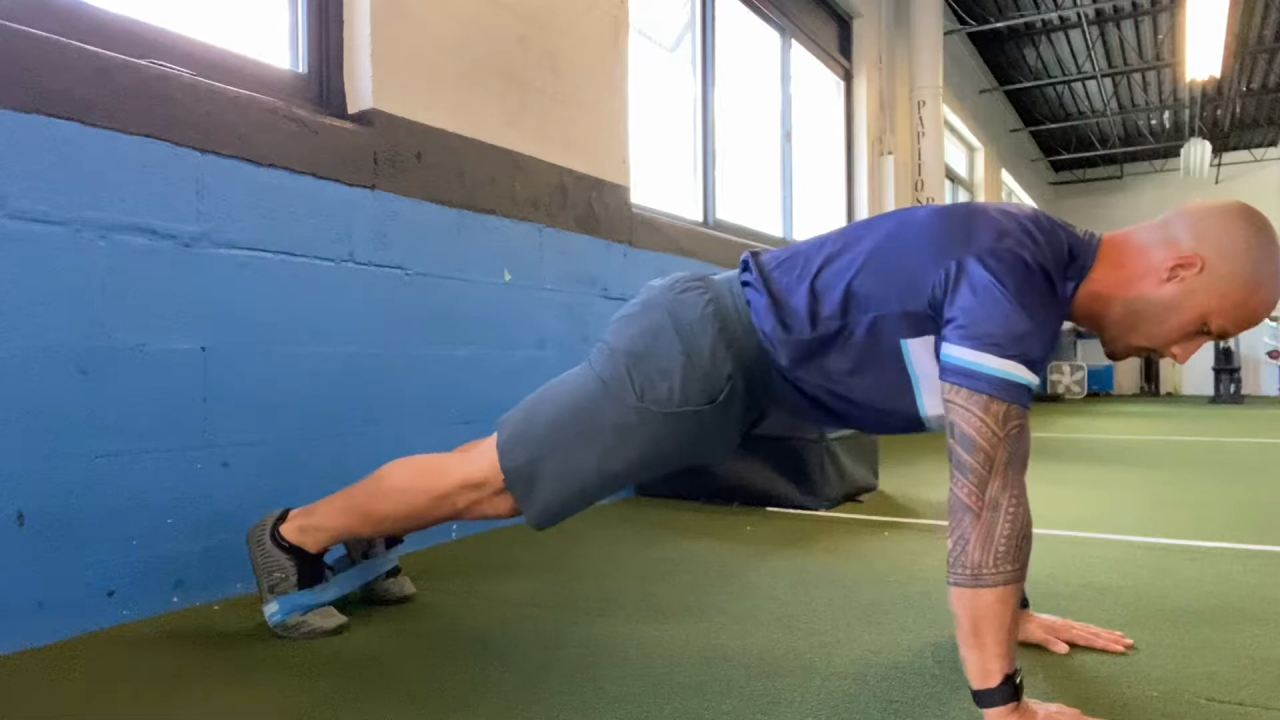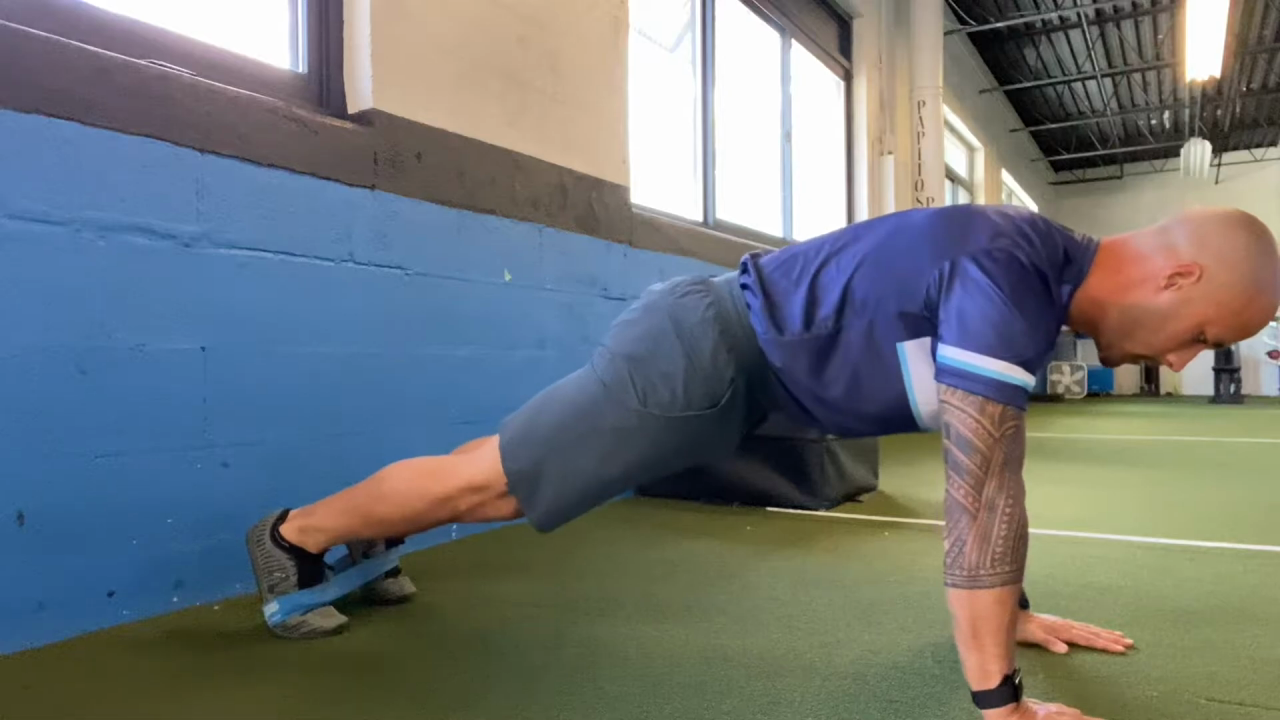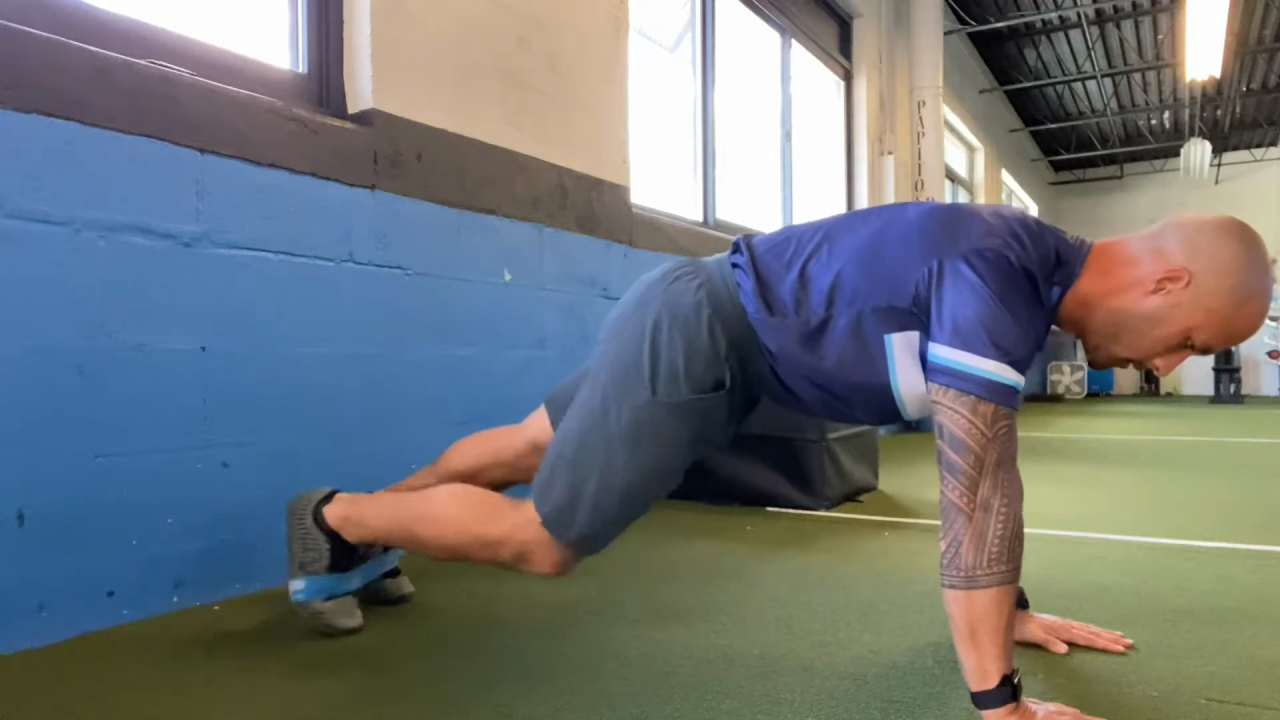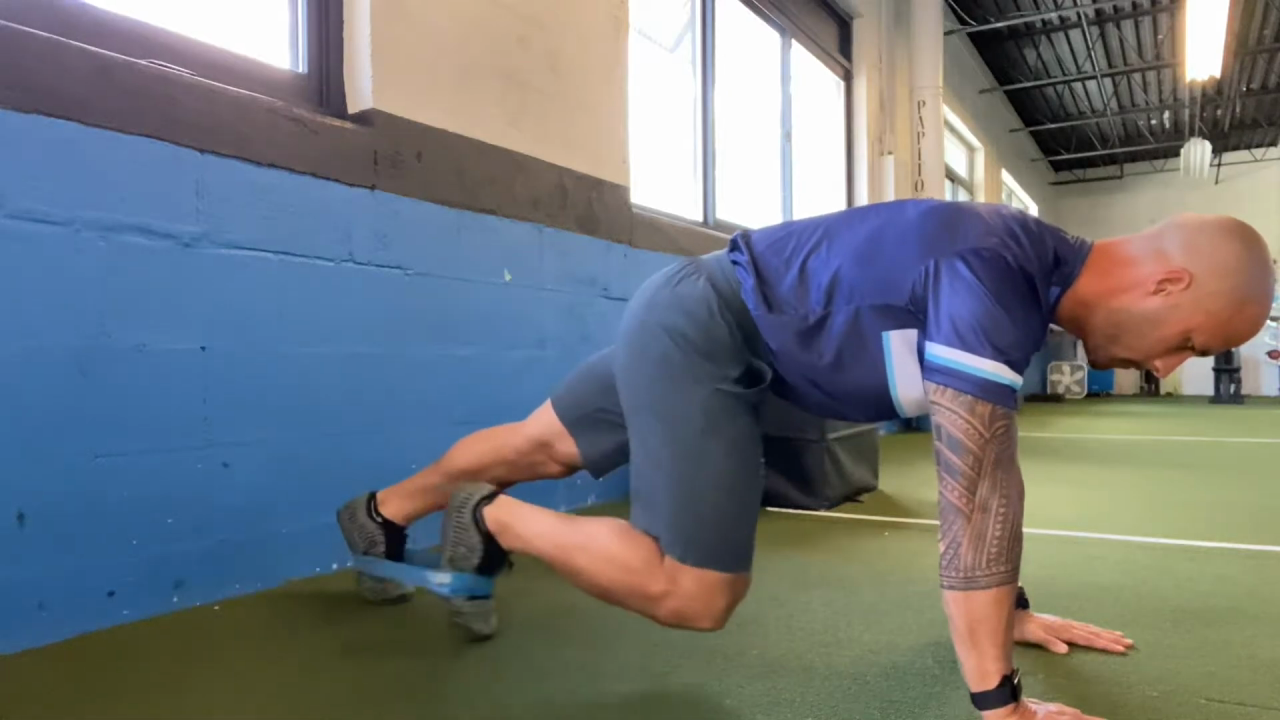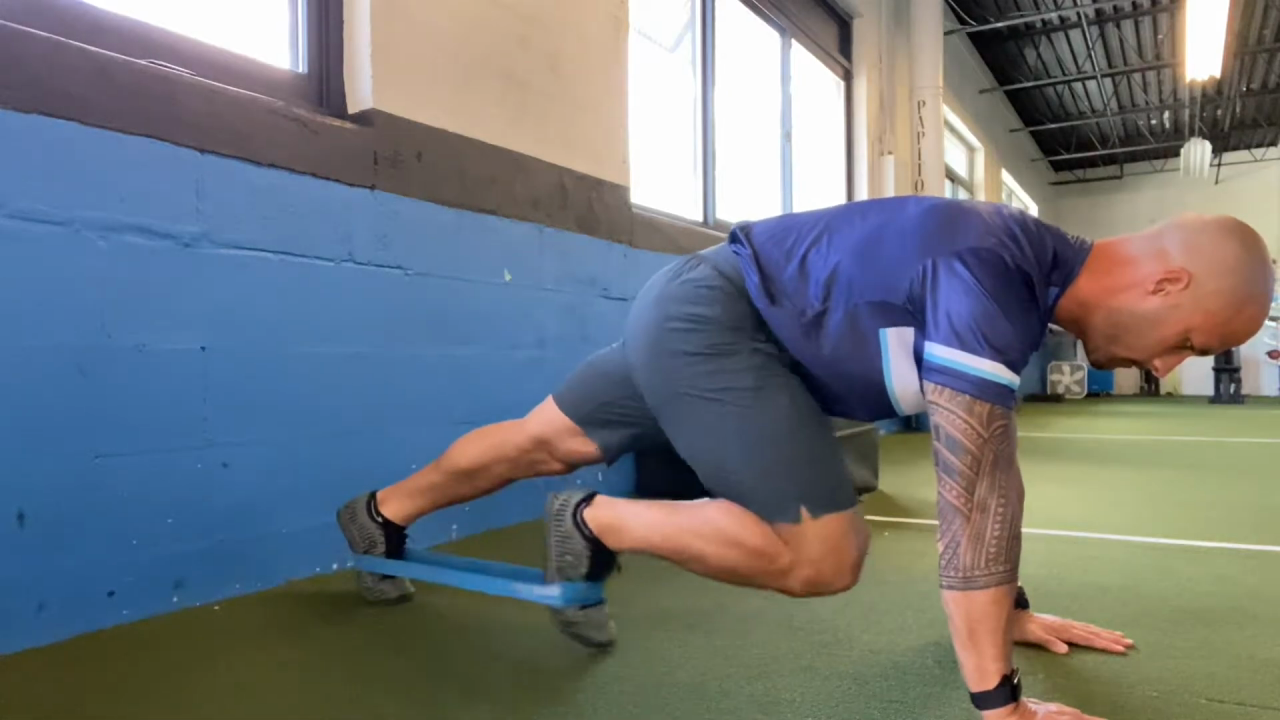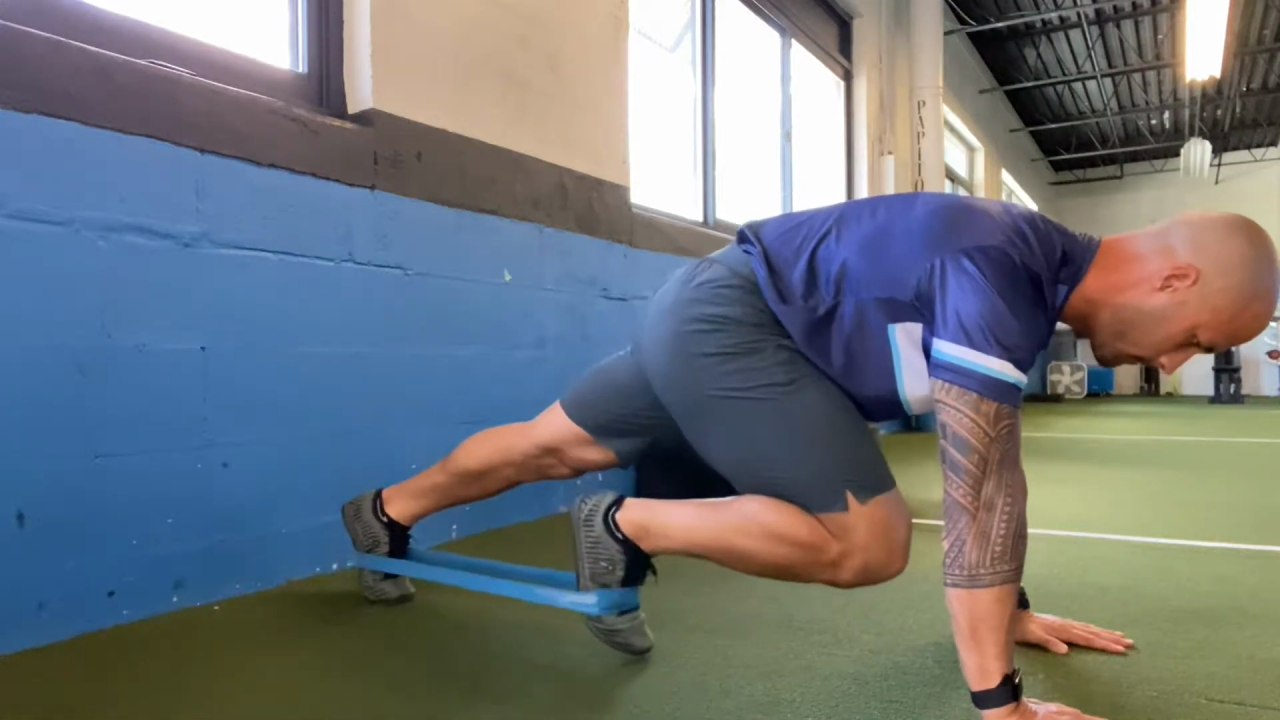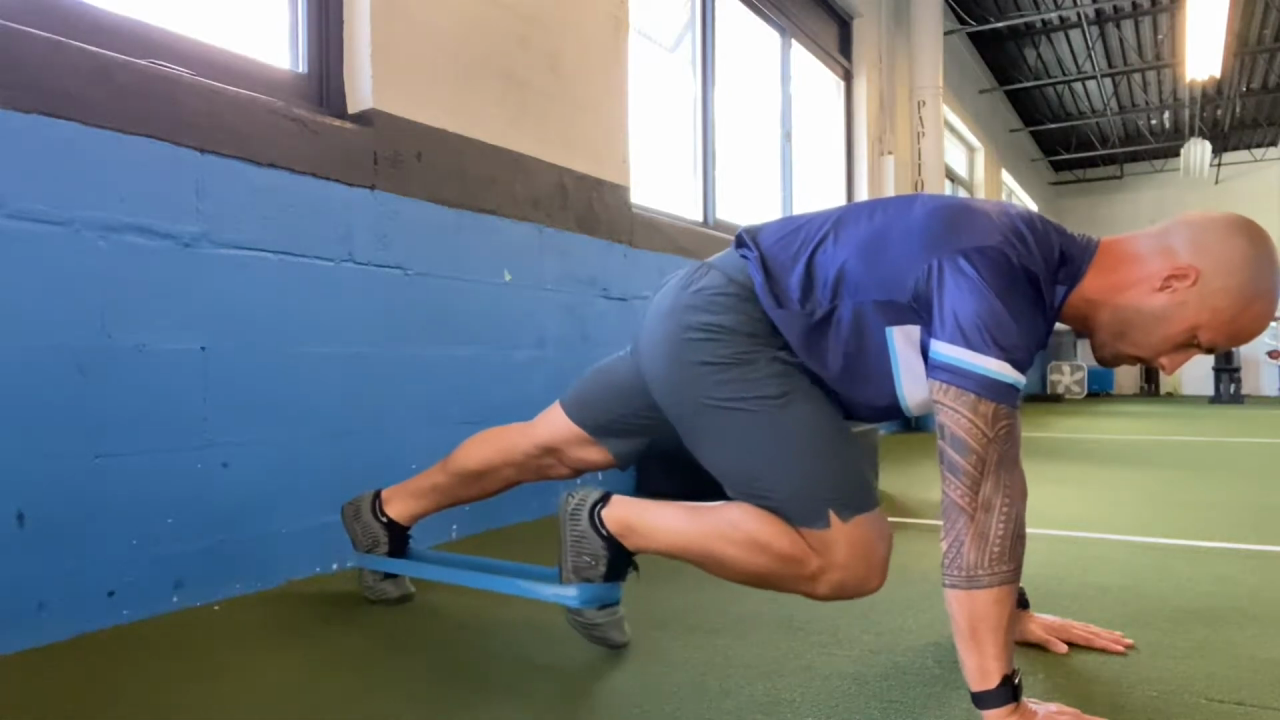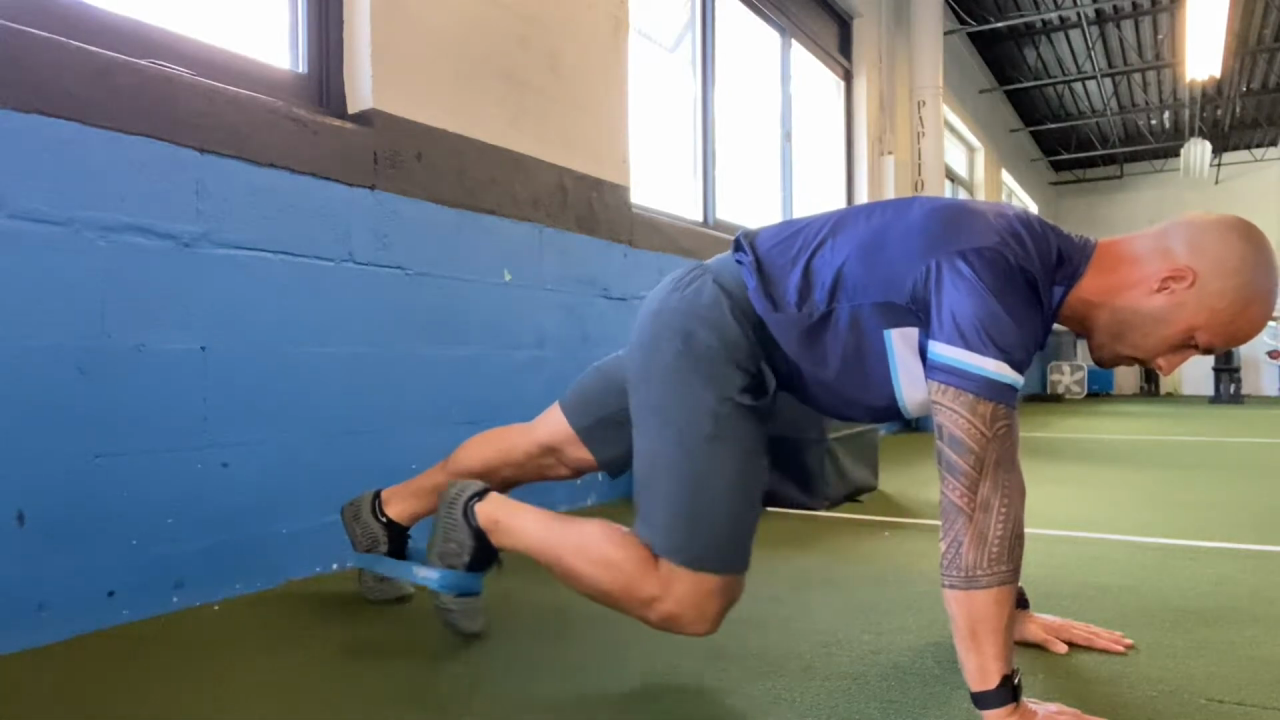
dt=0.3s
person 1, frame 1
left shoulder: (1032, 267)
right shoulder: (1013, 278)
left elbow: (991, 472)
right elbow: (985, 494)
left wrist: (1011, 611)
left hip: (712, 344)
right hip: (698, 354)
left knee: (509, 460)
right knee: (490, 480)
left ankle: (367, 540)
right ankle: (293, 540)
person 1, frame 2
left shoulder: (1035, 274)
right shoulder: (1011, 277)
left elbow: (989, 476)
right elbow: (981, 495)
left wrist: (1011, 613)
left hip: (713, 341)
right hip: (702, 358)
left knee: (516, 458)
right knee: (488, 485)
left ankle: (367, 535)
right ankle: (292, 538)
person 1, frame 3
left shoulder: (1034, 275)
right shoulder: (1000, 279)
left elbow: (987, 468)
right elbow: (976, 490)
left wrist: (1008, 609)
left hip: (697, 328)
right hip: (693, 335)
left knee: (535, 448)
right knee: (537, 536)
left ankle: (380, 510)
right ankle: (336, 519)
person 1, frame 4
left shoulder: (1029, 273)
right shoulder: (994, 278)
left elbow: (989, 470)
right elbow: (974, 492)
left wrist: (1009, 609)
left hip: (697, 321)
right hip: (703, 330)
left knee: (542, 447)
right knee: (695, 595)
left ankle: (382, 517)
right ankle: (494, 524)
person 1, frame 5
left shoulder: (1030, 274)
right shoulder: (991, 276)
left elbow: (991, 464)
right elbow: (972, 491)
left wrist: (1008, 608)
left hip: (697, 317)
right hip: (705, 319)
left knee: (545, 443)
right knee: (824, 554)
left ankle: (381, 515)
right ankle: (602, 526)
person 1, frame 6
left shoulder: (1034, 269)
right shoulder: (999, 272)
left elbow: (995, 467)
right elbow: (979, 491)
left wrist: (1011, 610)
left hip: (704, 319)
right hip: (721, 320)
left knee: (551, 444)
right knee: (870, 543)
left ankle: (383, 516)
right ankle: (631, 527)
person 1, frame 7
left shoulder: (1038, 272)
right shoulder: (998, 274)
left elbow: (996, 465)
right elbow: (978, 491)
left wrist: (1011, 609)
left hip: (709, 323)
right hip: (722, 328)
left knee: (552, 446)
right knee: (849, 558)
left ankle: (384, 514)
right ankle: (613, 524)
person 1, frame 8
left shoulder: (1032, 274)
right shoulder: (995, 276)
left elbow: (993, 469)
right elbow: (976, 492)
left wrist: (1012, 609)
left hip: (707, 324)
right hip: (714, 332)
left knee: (550, 449)
right knee: (684, 598)
left ankle: (387, 512)
right ankle: (482, 520)
